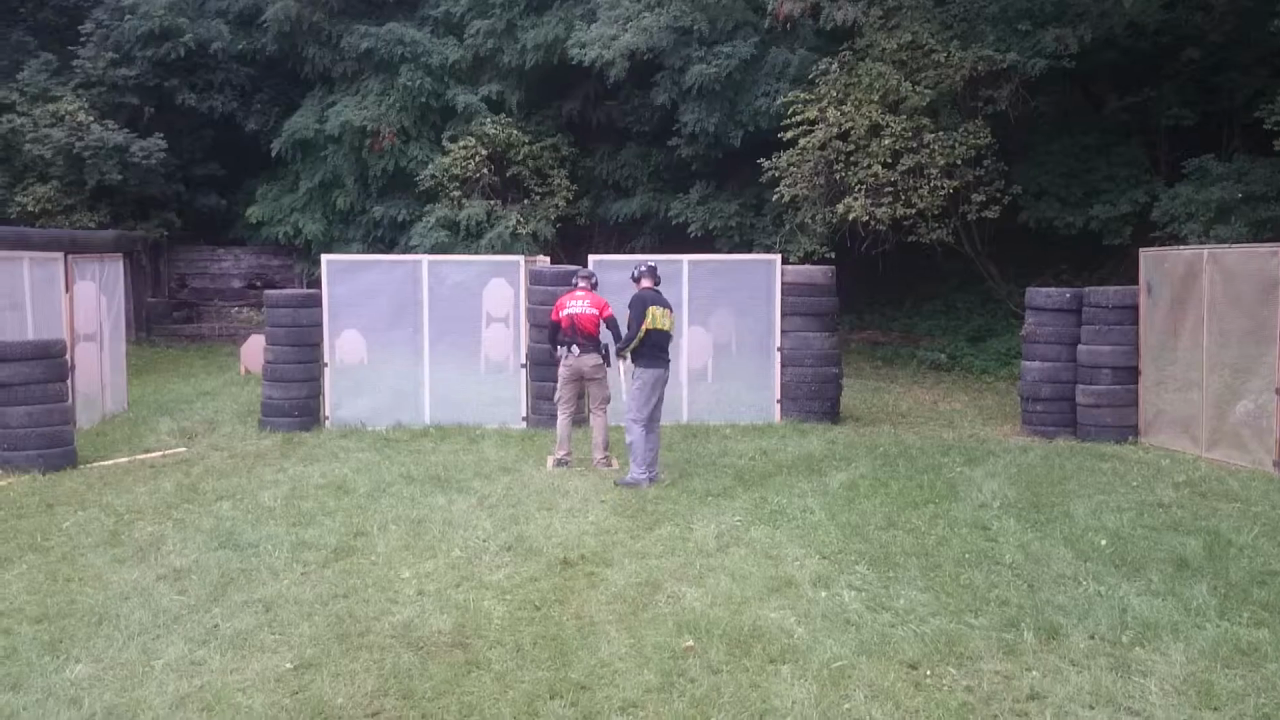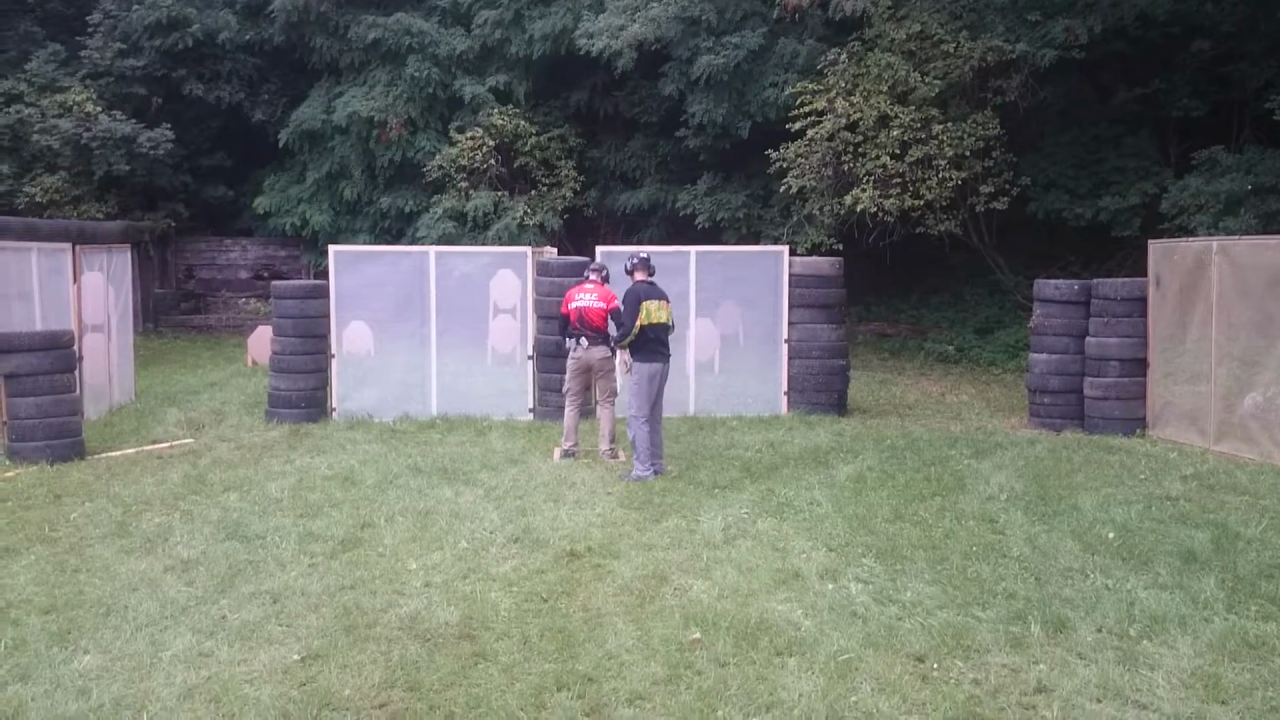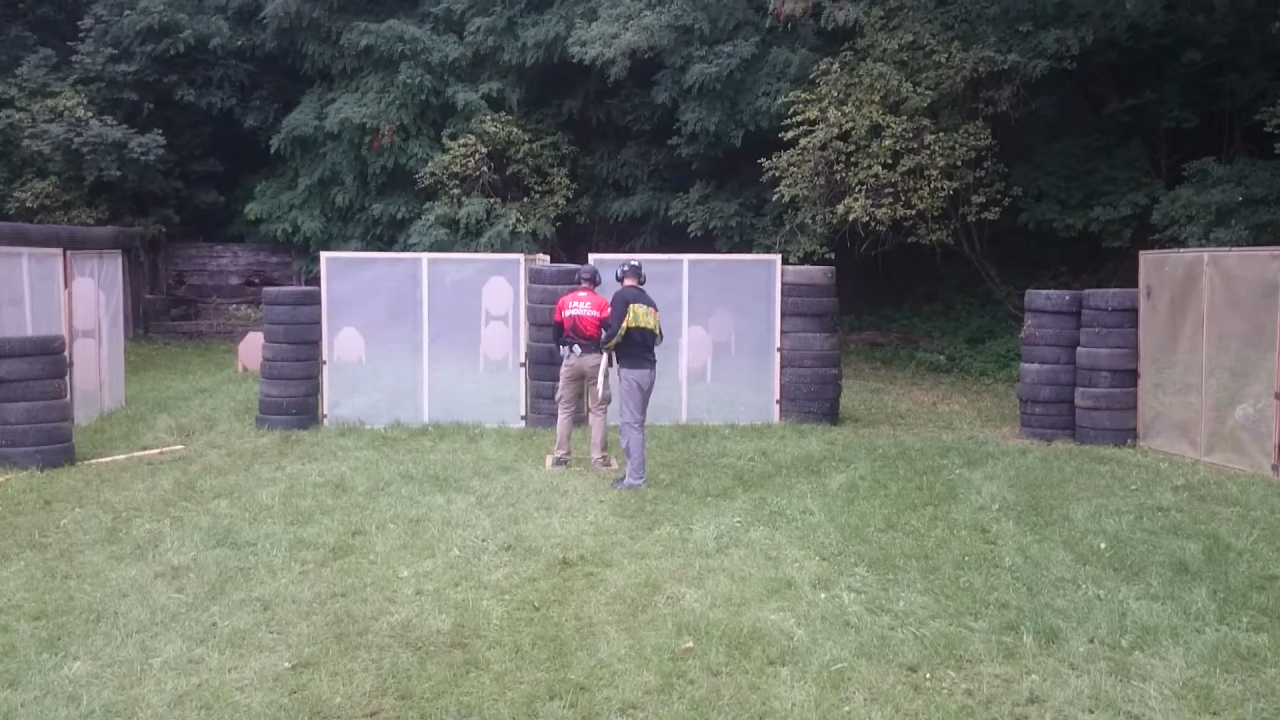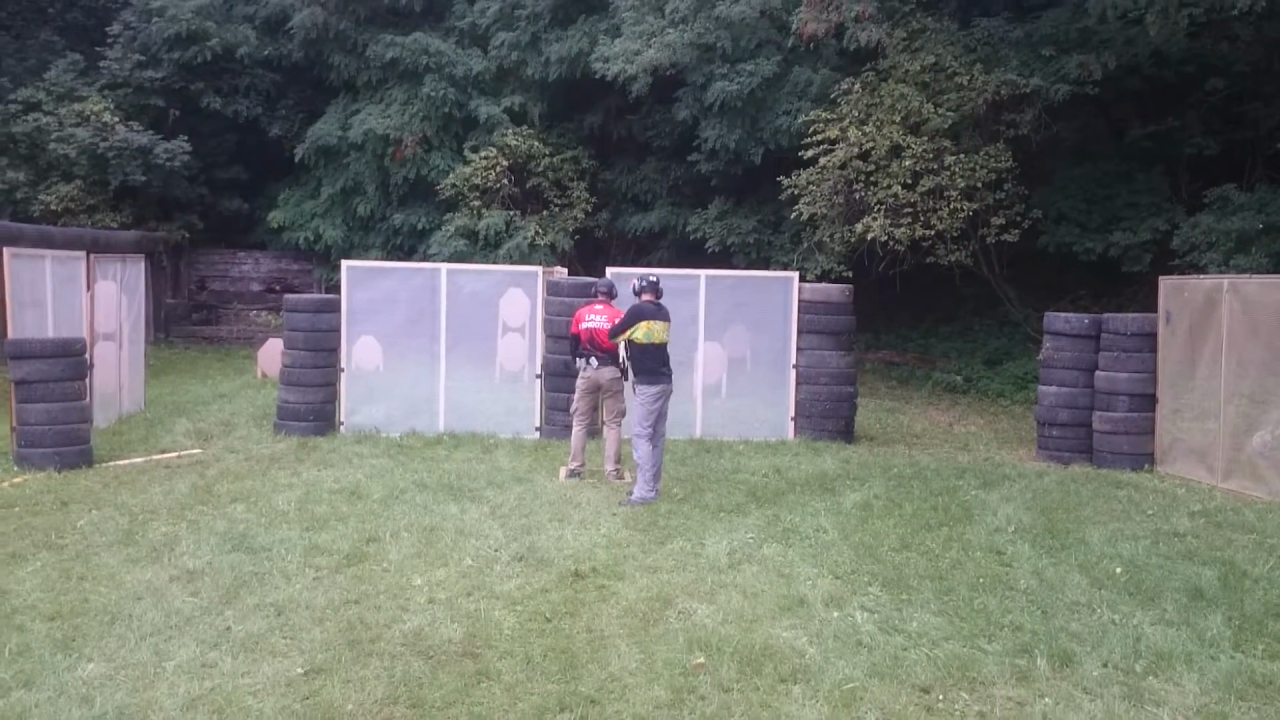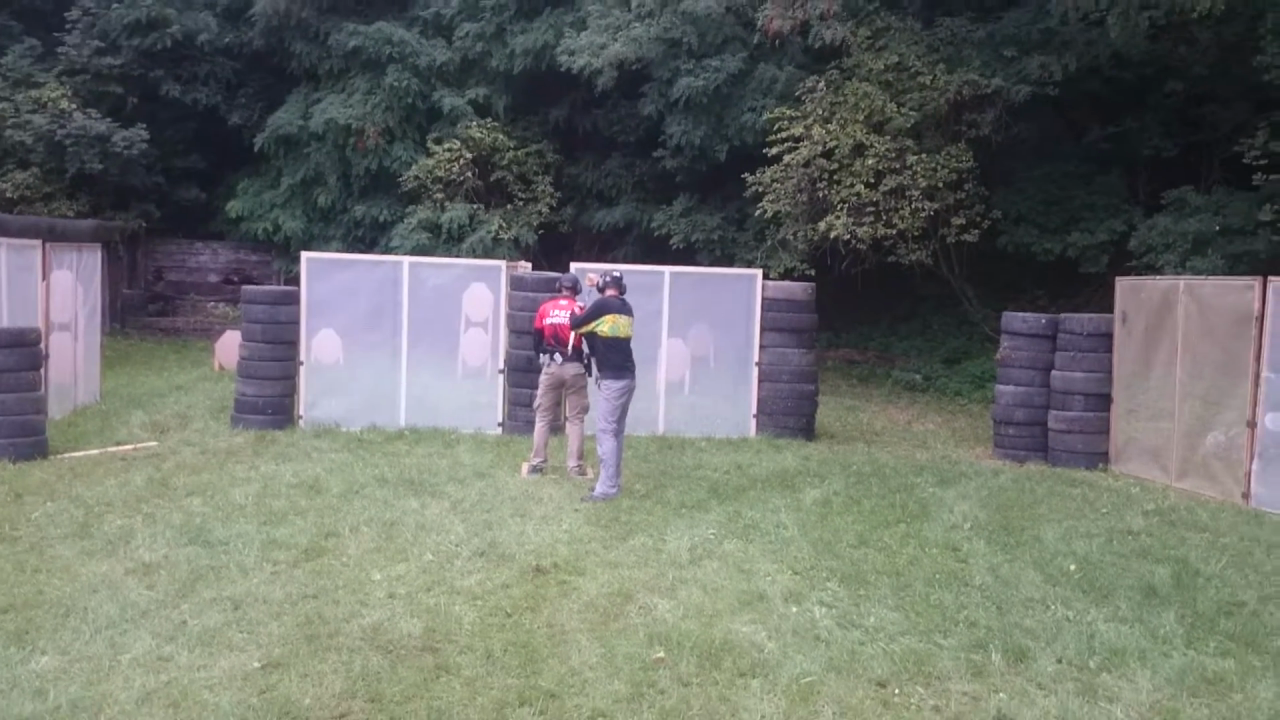
dt=0.7s
person 1, frame 1
left shoulder: (640, 298)
right shoulder: (665, 302)
left elbow: (636, 332)
right elbow: (668, 335)
left wrist: (621, 350)
left hip: (646, 367)
right hip: (662, 366)
left knee: (635, 420)
right knee: (652, 422)
left ankle: (638, 474)
right ankle: (650, 472)
person 1, frame 2
left shoulder: (634, 292)
right shoulder: (661, 293)
left elbow: (630, 328)
right elbow: (670, 327)
left wrist: (619, 343)
left hip: (644, 361)
right hip: (662, 360)
left knee: (638, 416)
right knee: (654, 416)
left ankle: (643, 470)
right ankle: (657, 464)
person 1, frame 3
left shoulder: (622, 296)
right shoulder: (649, 301)
left elbow: (616, 329)
right elbow: (658, 337)
left wrist: (606, 345)
left hip: (631, 367)
right hip: (648, 367)
left knee: (629, 423)
right knee: (637, 422)
left ankle: (636, 478)
right ankle: (635, 474)
person 1, frame 4
left shoulder: (638, 310)
right shoulder: (663, 312)
left elbow: (613, 335)
left wrist: (619, 322)
left hip: (648, 383)
right hip: (664, 381)
left knee: (641, 436)
right knee: (657, 436)
left ankle: (644, 493)
right ankle: (651, 487)
person 1, frame 5
left shoulder: (603, 304)
right shoulder: (626, 307)
left elbow: (575, 325)
left wrist: (577, 311)
right wrist: (597, 284)
left hip: (613, 378)
right hip: (626, 376)
left knee: (605, 431)
right knee: (616, 432)
left ankle: (606, 489)
right ankle: (612, 483)
person 2, frame 1
left shoulder: (562, 302)
right shoulder: (599, 301)
left elbow: (552, 335)
right elbow: (615, 330)
left wrist: (559, 356)
left hip: (569, 359)
right hip: (593, 359)
left knee: (565, 411)
right knee: (598, 410)
left ankle: (562, 457)
right ankle: (601, 458)
person 2, frame 2
left shoulder: (571, 294)
right shoulder: (607, 294)
left elbow: (563, 326)
right elbow: (620, 323)
left hip: (577, 351)
right hip: (601, 351)
left knee: (572, 402)
right knee: (606, 402)
left ankle: (568, 449)
right ankle: (607, 449)
person 2, frame 3
left shoulder: (564, 301)
right shoulder: (601, 302)
left elbow: (556, 333)
left hip: (571, 358)
right hip: (595, 359)
left knee: (565, 409)
right knee: (598, 409)
left ankle: (561, 456)
right ankle: (600, 457)
person 2, frame 4
left shoulder: (580, 314)
right shoulder: (617, 315)
left elbow: (573, 343)
right wrist: (624, 365)
left hip: (587, 371)
right hip: (611, 371)
left knee: (580, 421)
right knee: (613, 423)
left ankle: (574, 468)
right ankle: (613, 470)
person 2, frame 5
left shoulder: (545, 309)
right shoulder: (580, 310)
left elbow: (537, 339)
left hip: (551, 366)
right hip: (575, 368)
left knee: (543, 417)
right knee: (575, 419)
left ankle: (536, 463)
right ankle: (575, 466)
